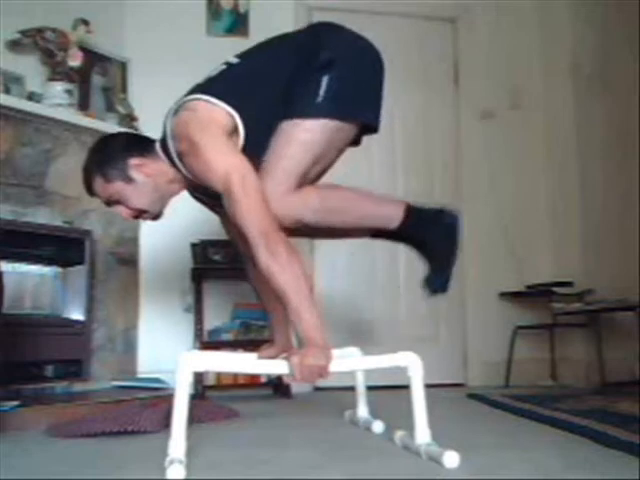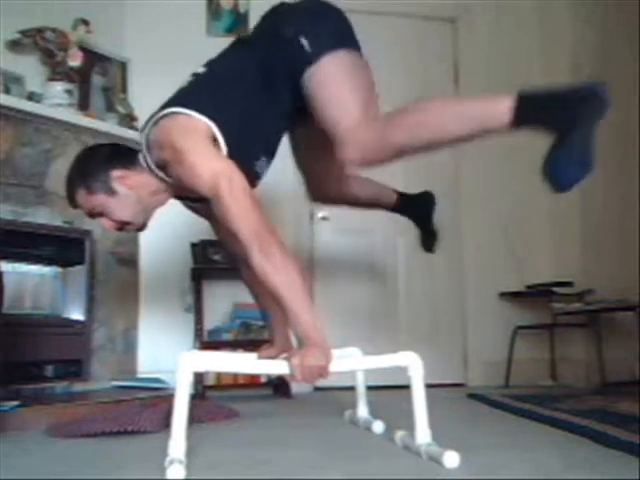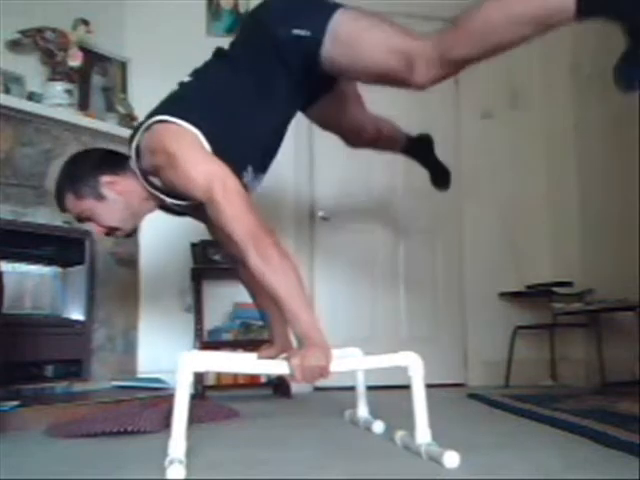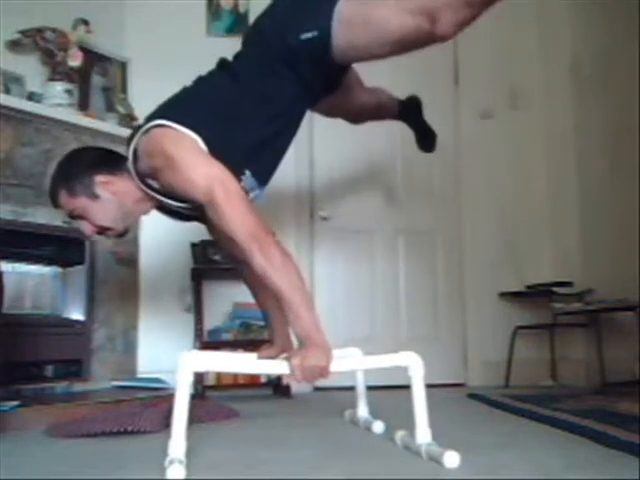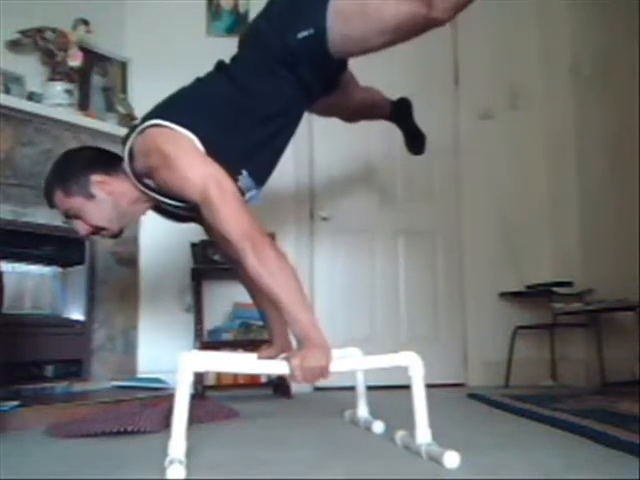
dt=0.3s
person 1, frame 1
left shoulder: (193, 145)
right shoulder: (190, 171)
left elbow: (265, 243)
right elbow: (253, 244)
left wrist: (316, 344)
right wrist: (283, 341)
left hip: (337, 62)
right hip: (311, 76)
left knee: (273, 202)
right knee: (279, 210)
left ankle: (417, 222)
right ankle: (402, 220)
person 1, frame 2
left shoulder: (179, 149)
right shoulder: (188, 184)
left elbow: (260, 246)
right elbow: (246, 255)
left wrist: (312, 341)
right wrist: (281, 338)
right hip: (284, 69)
left knee: (361, 143)
right knee: (327, 186)
left ankle: (549, 108)
right ankle: (411, 204)
person 1, frame 3
left shoulder: (166, 153)
right shoulder: (174, 193)
left elbow: (260, 247)
right elbow: (242, 253)
left wrist: (311, 343)
right wrist: (281, 338)
right hip: (288, 68)
left knee: (420, 64)
right knee: (356, 130)
right ankle: (417, 148)
person 1, frame 4
left shoulder: (165, 156)
right shoulder: (164, 191)
left elbow: (258, 245)
right elbow: (246, 249)
left wrist: (315, 341)
right wrist: (282, 337)
right hip: (287, 63)
right knee: (360, 106)
right ankle: (407, 111)
person 1, frame 5
left shoulder: (161, 156)
right shoulder: (167, 196)
left elbow: (253, 247)
right elbow: (241, 254)
left wrist: (313, 342)
right wrist: (280, 339)
left hip: (294, 38)
right hip: (287, 64)
right knee: (352, 107)
right ankle: (397, 112)
